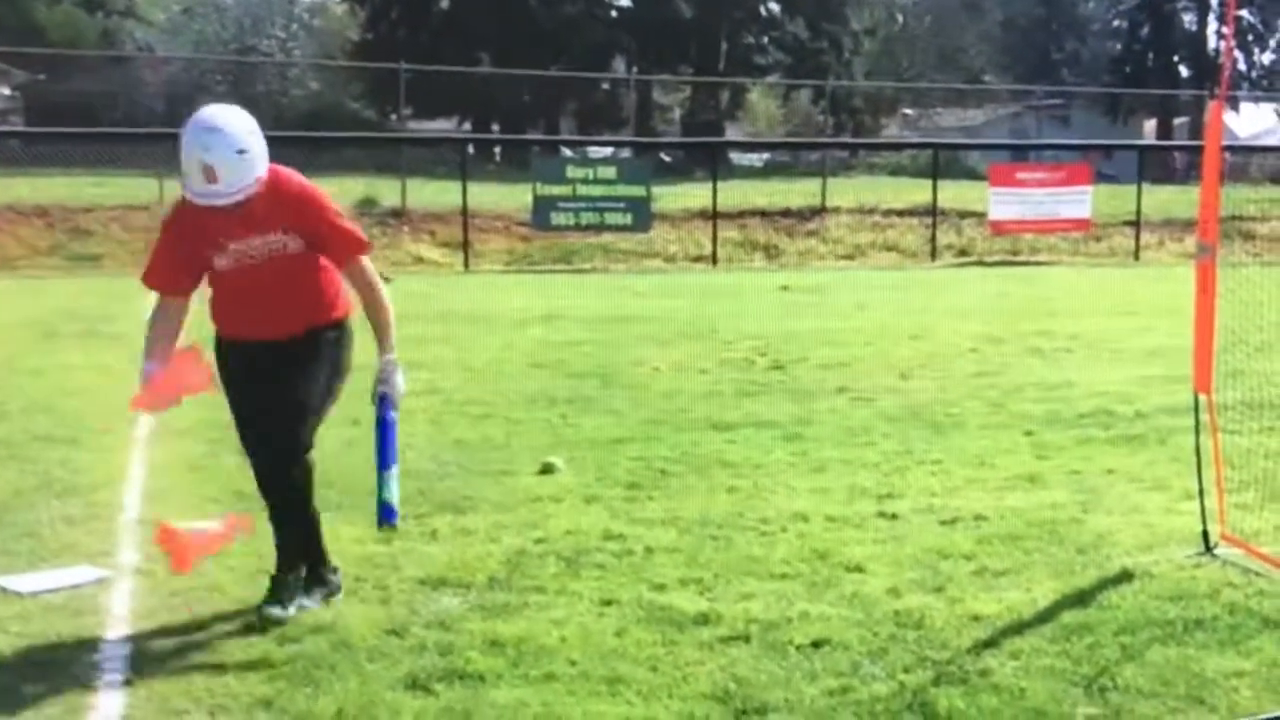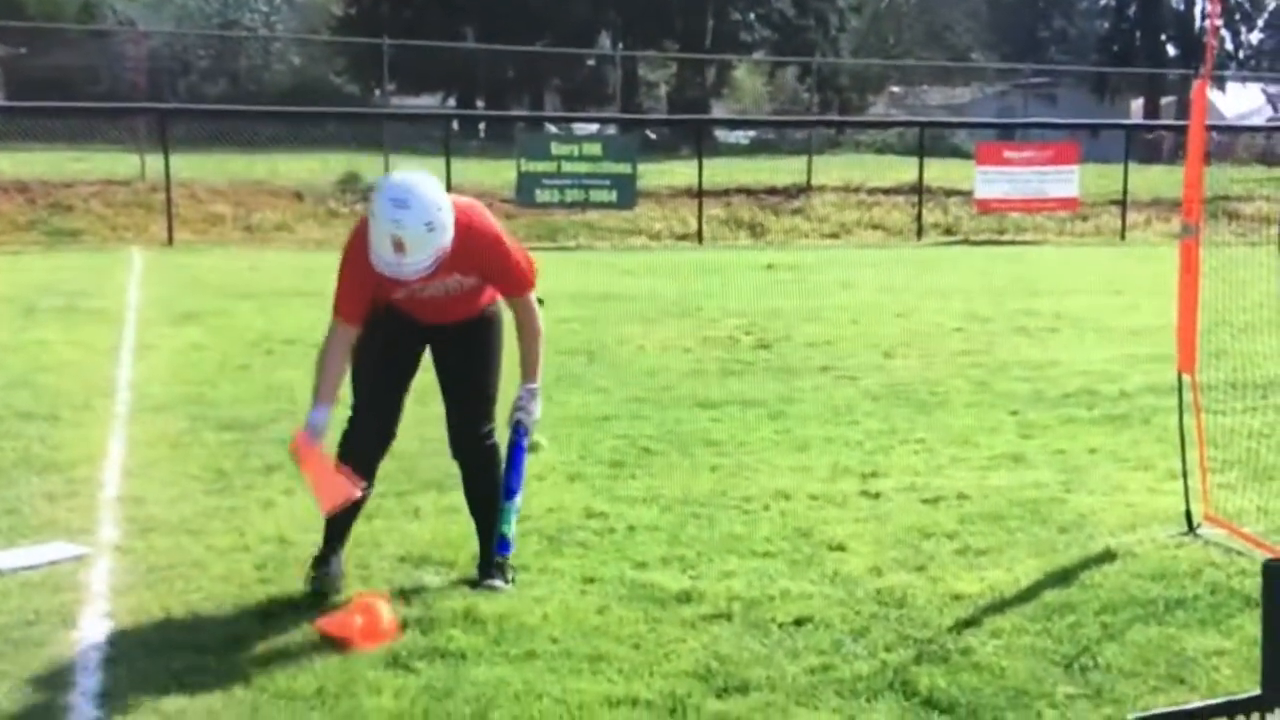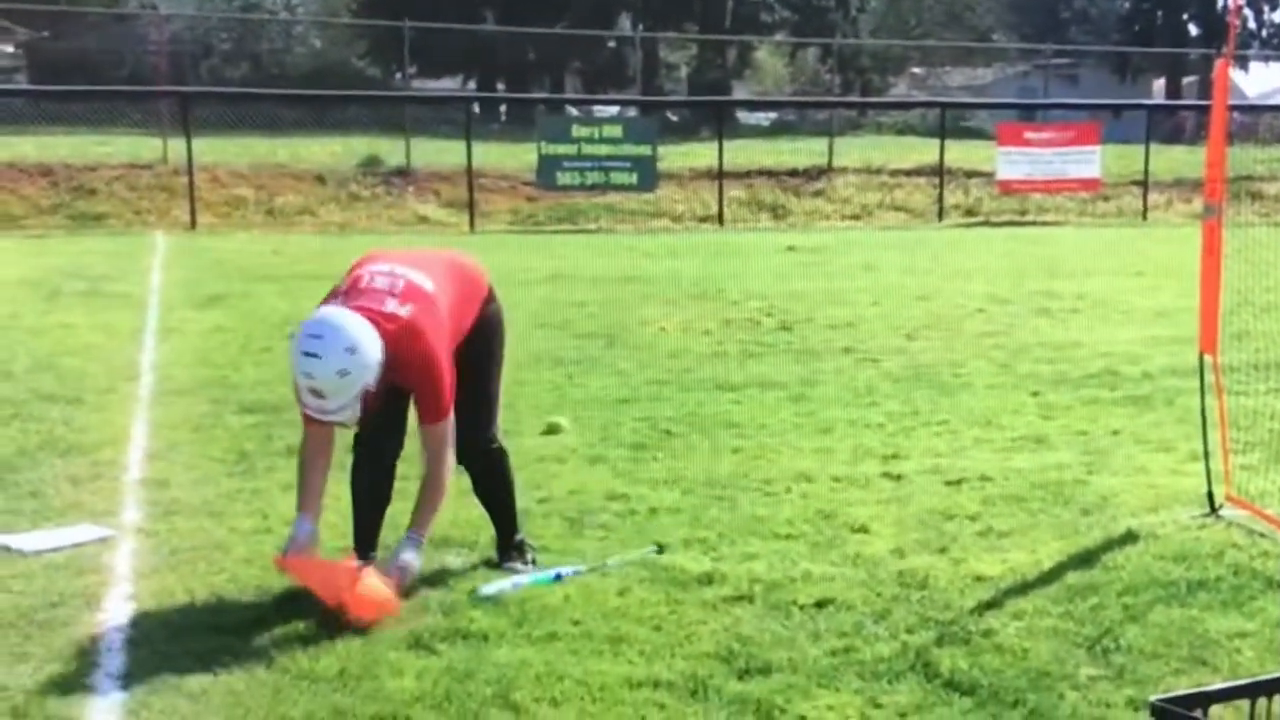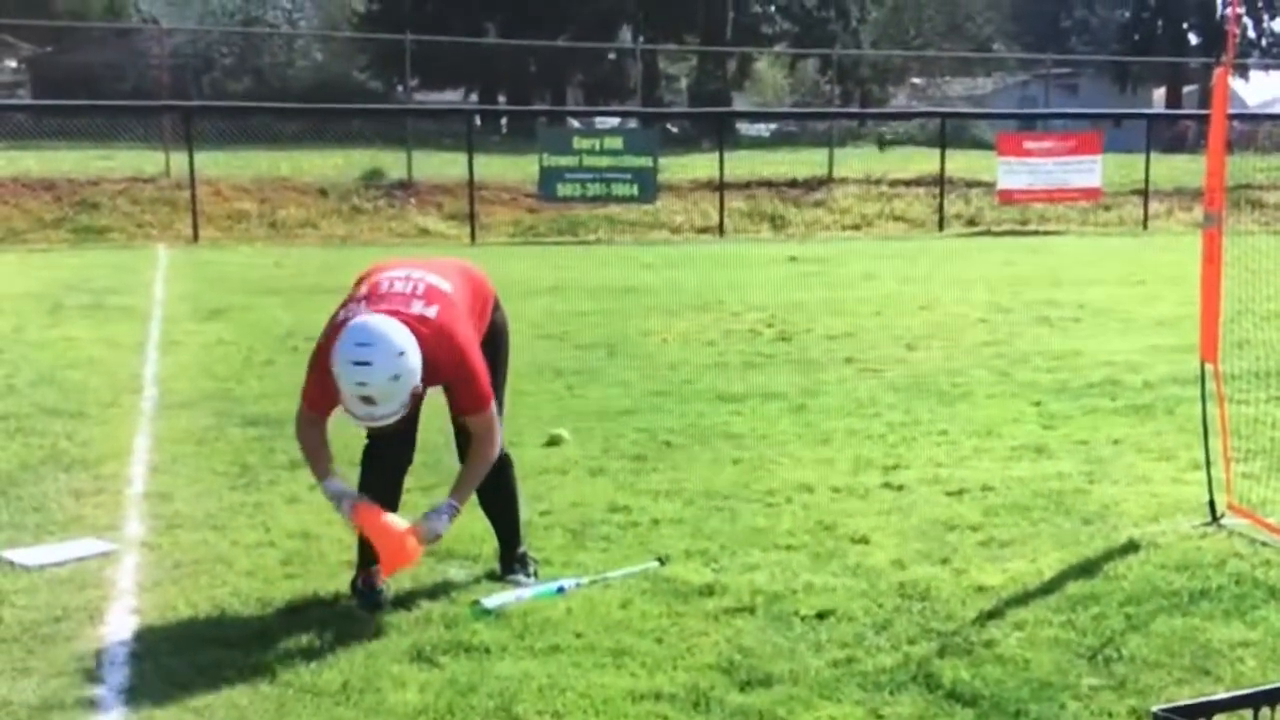
dt=0.7s
person 1, frame 1
left shoulder: (300, 199)
right shoulder: (188, 218)
left elbow: (364, 277)
right elbow: (172, 302)
left wrist: (388, 360)
right wrist: (153, 368)
left hip: (316, 337)
right hip: (243, 349)
left knee: (287, 445)
right knee: (273, 466)
left ankle: (289, 574)
right ankle: (317, 571)
person 1, frame 2
left shoulder: (481, 233)
right shoulder: (368, 242)
left elbow: (524, 306)
right elbow: (343, 331)
left wrist: (530, 390)
right wrist: (319, 413)
left hip: (469, 317)
right hip: (391, 317)
left knee: (474, 435)
right knee: (369, 428)
left ankle: (494, 554)
right ankle: (331, 549)
person 1, frame 3
left shoulder: (421, 347)
right shoulder: (321, 350)
left elbow: (440, 457)
right elbow: (316, 439)
left wrist: (412, 544)
right wrist: (304, 526)
left knee: (477, 440)
right knee: (376, 443)
left ankle: (511, 543)
right ankle: (364, 555)
person 1, frame 4
left shoulder: (453, 347)
right shoulder: (337, 347)
left elbow: (487, 439)
right elbow: (309, 422)
left wrist: (450, 508)
right wrist: (332, 485)
left knee: (482, 448)
right knee: (387, 450)
left ankle: (513, 554)
right ankle: (368, 570)
